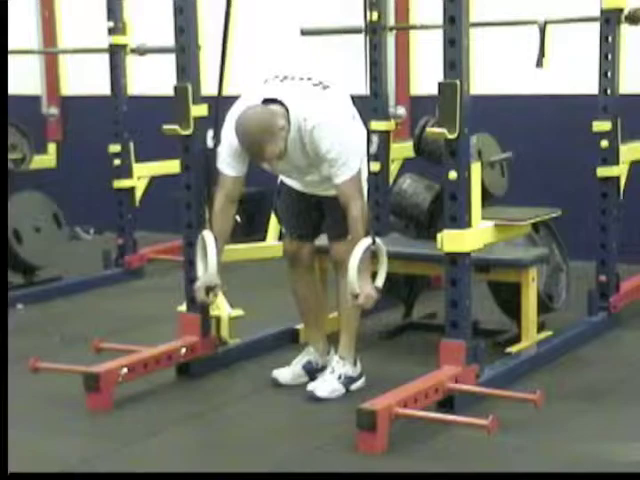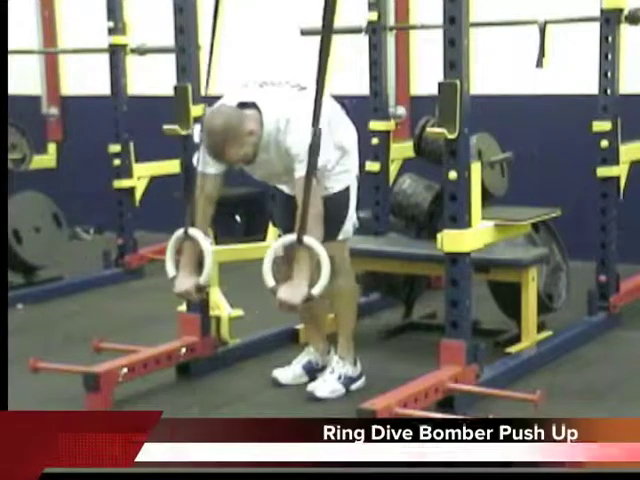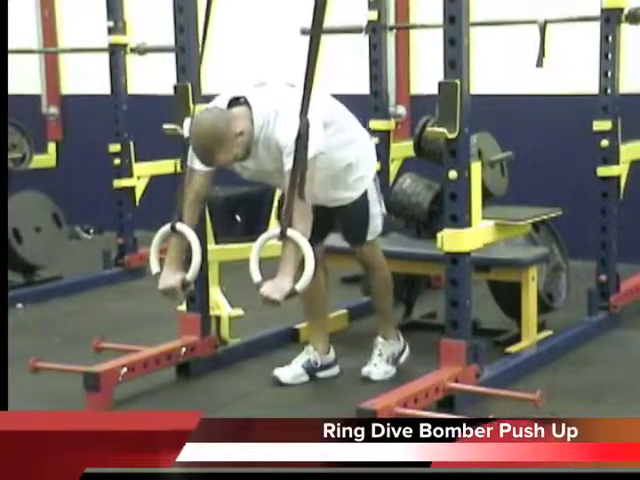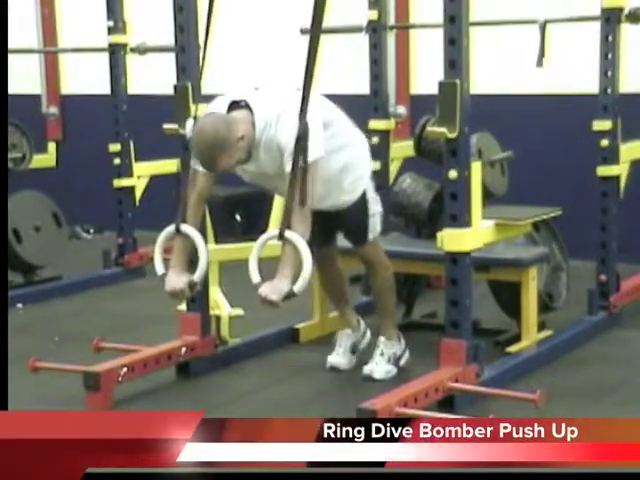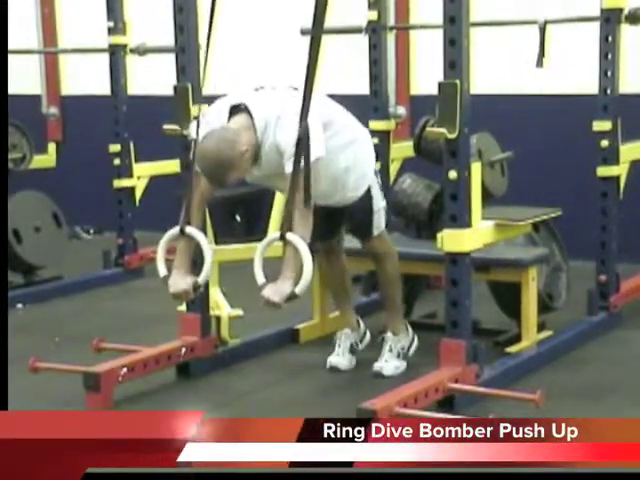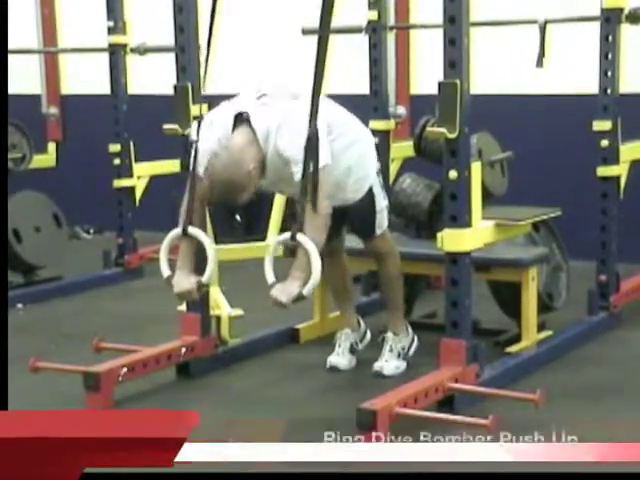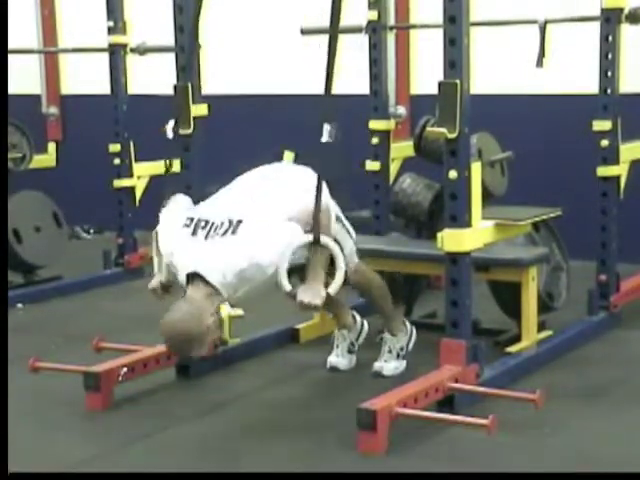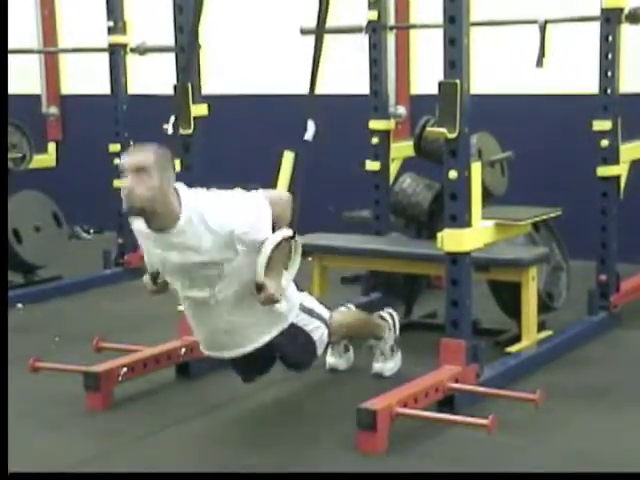
dt=0.7s
person 1, frame 1
left shoulder: (326, 124)
right shoulder: (237, 126)
left elbow: (353, 204)
right elbow: (225, 198)
left wrist: (362, 275)
left hip: (344, 171)
right hip: (296, 177)
left knee: (341, 253)
right knee: (296, 254)
left ankle: (347, 362)
right ankle: (317, 352)
person 1, frame 2
left shoulder: (296, 125)
right shoulder: (219, 130)
left elbow: (311, 206)
right elbow: (205, 199)
left wrist: (300, 281)
right wrist: (187, 269)
left hip: (332, 167)
right hip: (287, 176)
left knee: (332, 255)
right knee: (292, 254)
left ankle: (346, 362)
right ankle: (318, 352)
person 1, frame 3
left shoulder: (289, 122)
right shoulder: (211, 127)
left elbow: (300, 201)
right elbow: (192, 196)
left wrist: (284, 277)
right wrist: (173, 266)
left hip: (348, 169)
right hip: (302, 181)
left knee: (366, 253)
right knee: (306, 256)
left ankle: (390, 340)
right ankle: (318, 353)
person 1, frame 4
left shoulder: (289, 124)
right shoulder: (212, 129)
left elbow: (300, 202)
right elbow: (195, 197)
left wrist: (284, 278)
right wrist: (177, 267)
left hip: (344, 171)
right hip: (304, 184)
left knee: (368, 252)
right knee: (322, 255)
left ankle: (391, 342)
right ankle: (352, 329)
person 1, frame 5
left shoulder: (290, 126)
right shoulder: (210, 129)
left elbow: (301, 204)
right elbow: (196, 199)
left wrist: (286, 279)
right wrist: (181, 269)
left hip: (349, 163)
right hip: (310, 178)
left knee: (375, 246)
right knee: (326, 248)
left ankle: (399, 334)
right ankle: (352, 329)
person 1, frame 6
left shoulder: (293, 135)
right shoulder: (213, 134)
left elbow: (318, 209)
right elbow: (196, 199)
left wrist: (296, 280)
right wrist: (184, 269)
left hip: (351, 163)
right hip: (313, 177)
left knee: (377, 245)
right knee: (329, 248)
left ankle: (400, 333)
right ankle: (351, 329)
person 1, frame 7
left shoulder: (247, 264)
right shoulder: (170, 246)
left elbow: (315, 208)
right elbow: (176, 202)
left wrist: (315, 282)
right wrist: (160, 273)
left knee: (349, 270)
left ankle: (398, 332)
right ankle: (348, 327)
person 1, frame 8
left shoulder: (219, 214)
right shoulder: (139, 221)
left elbow: (282, 201)
left wrist: (274, 275)
right wrist: (156, 272)
left hip: (266, 307)
left ankle: (384, 327)
